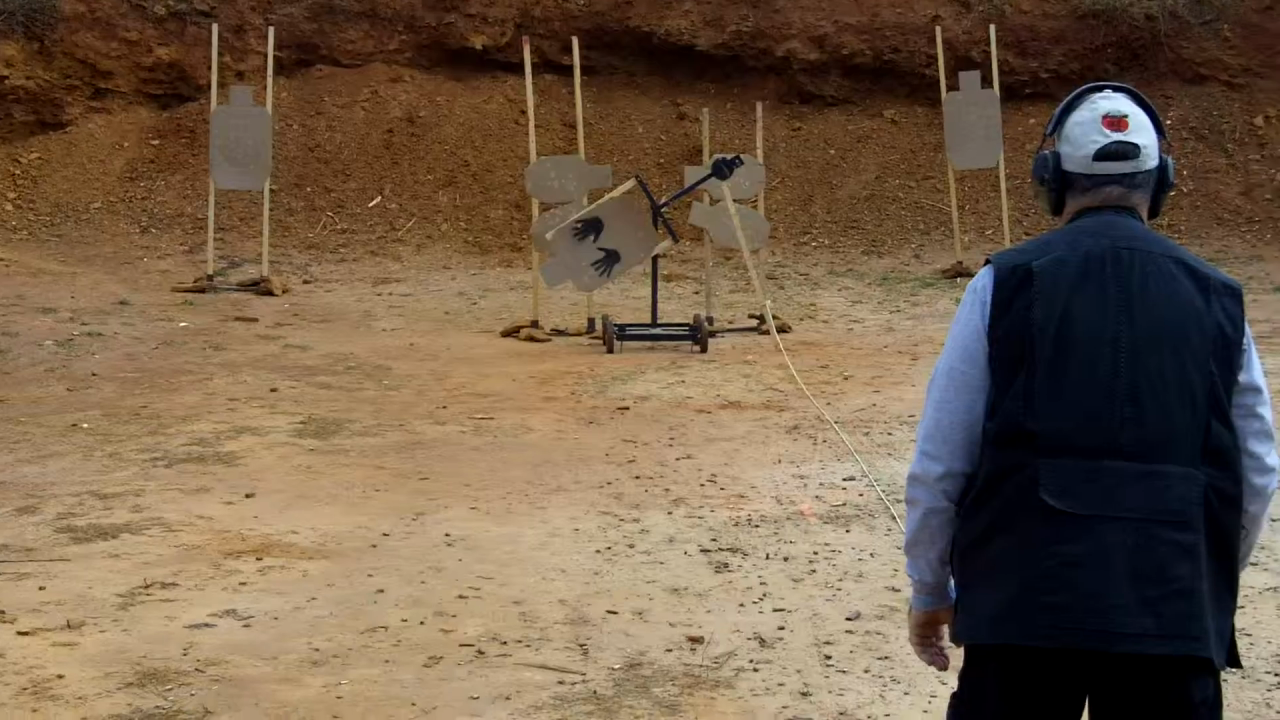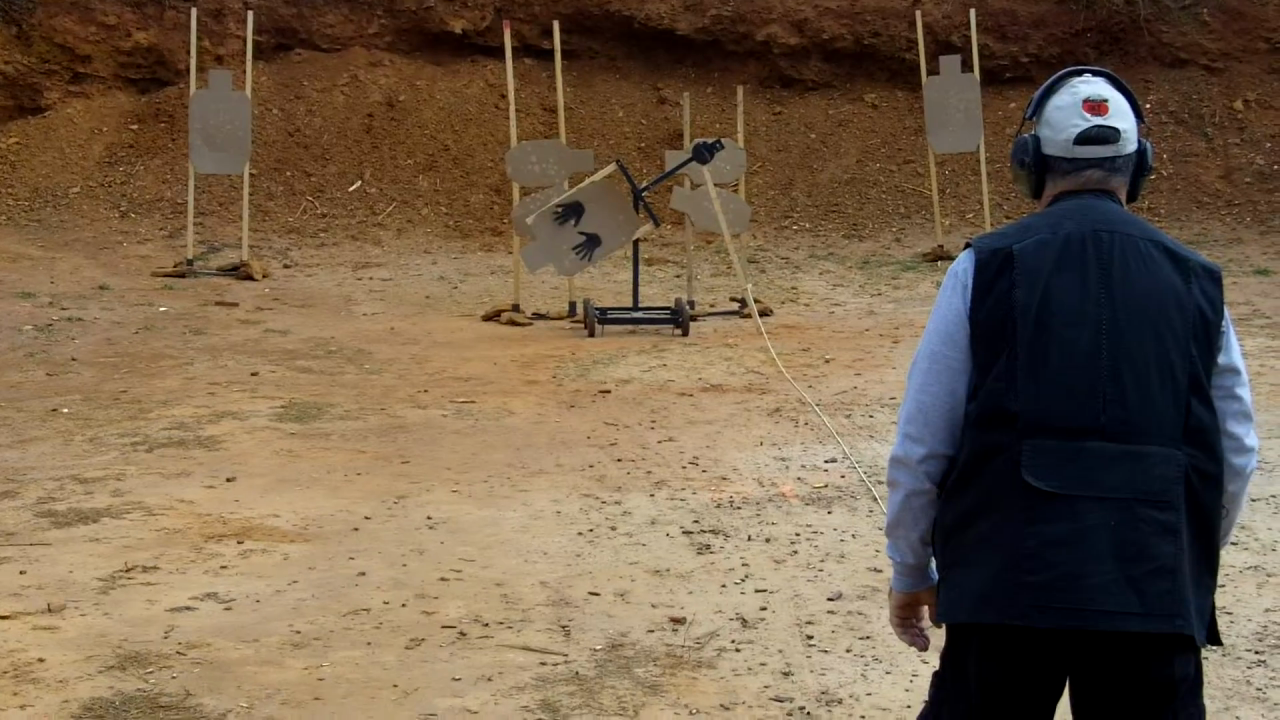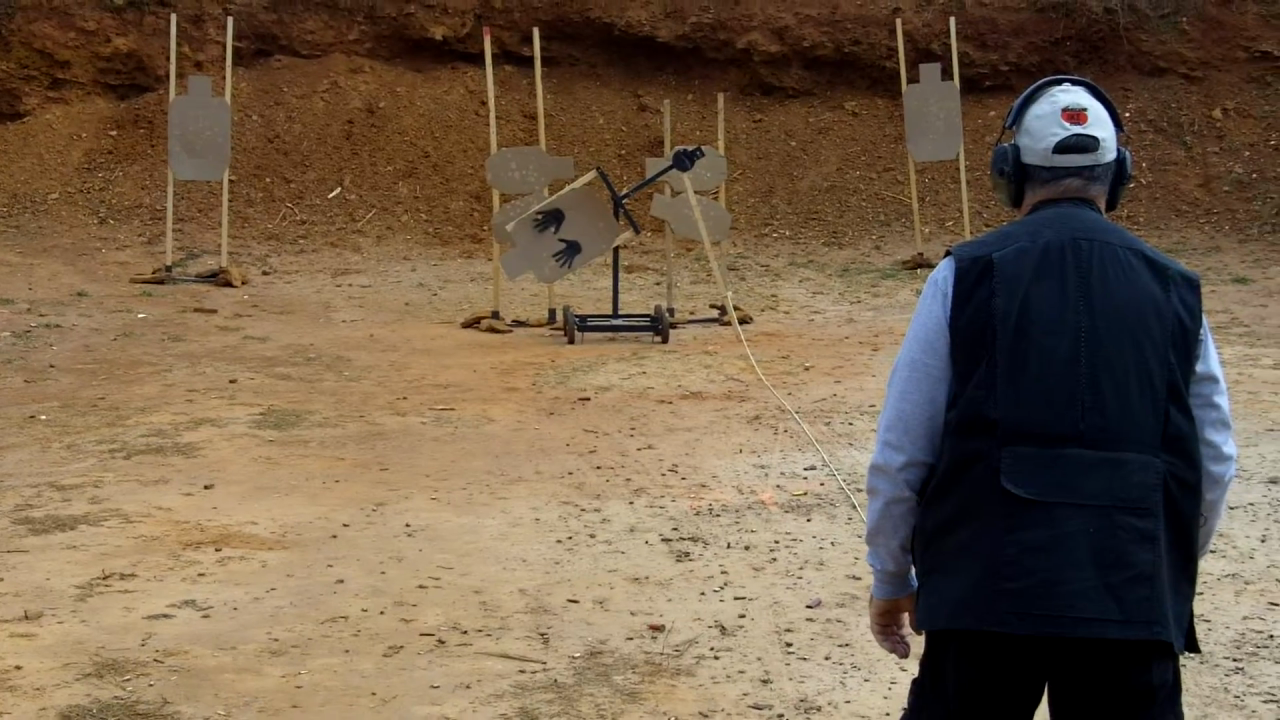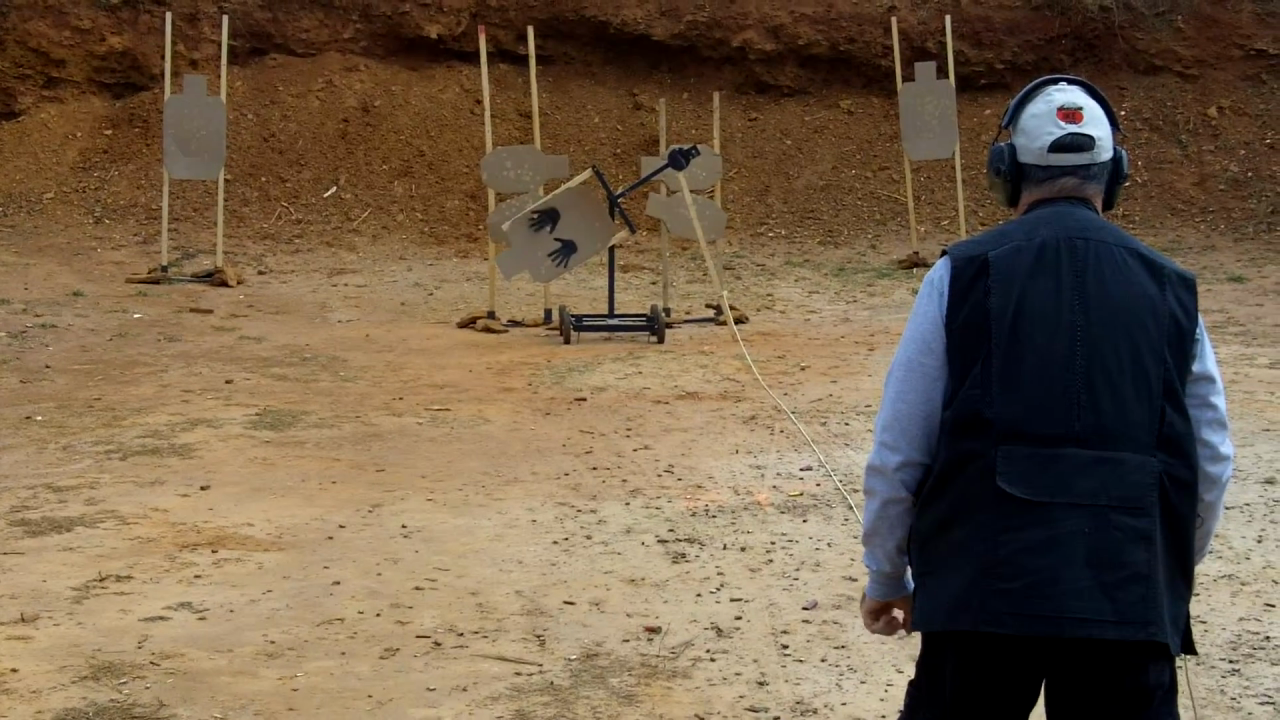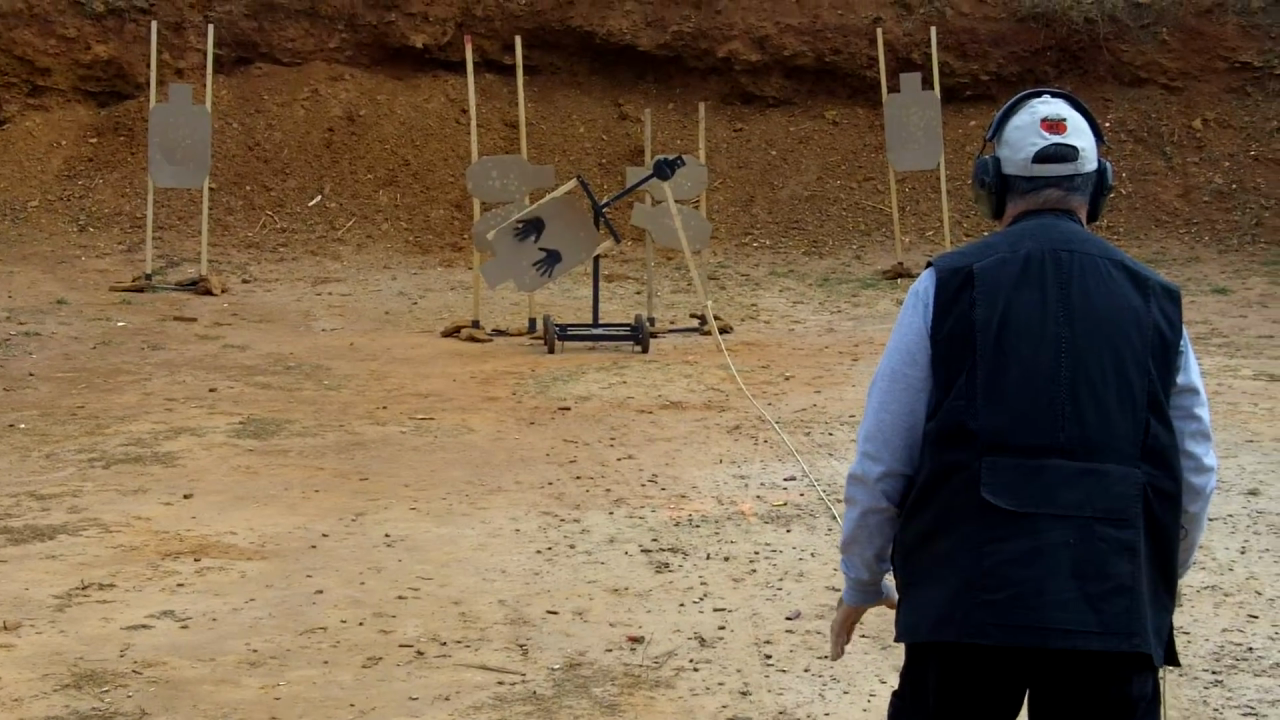
dt=0.3s
person 1, frame 1
left shoulder: (1007, 284)
right shoulder: (1218, 300)
left elbow: (940, 463)
left wrist: (930, 589)
right wrist: (1211, 584)
left hip: (1024, 603)
right hip: (1175, 611)
person 1, frame 2
left shoulder: (987, 266)
right shoulder: (1196, 281)
left elbow: (921, 444)
right elbow: (1236, 453)
left wrist: (911, 569)
right wrist: (1190, 565)
left hip: (1006, 582)
right hip: (1154, 588)
person 1, frame 3
left shoulder: (968, 275)
right shoulder: (1174, 290)
left elbow: (902, 452)
right elbow: (1213, 462)
left wrist: (891, 577)
right wrist: (1171, 571)
left hip: (985, 589)
right hip: (1133, 596)
person 1, frame 4
left shoulder: (963, 274)
right shoulder: (1171, 289)
left elbow: (897, 451)
right elbow: (1211, 463)
left wrist: (886, 575)
right wrist: (1170, 574)
left hip: (981, 589)
right hip: (1130, 596)
person 1, frame 5
left shoulder: (948, 286)
right shoulder: (1156, 301)
left elbow: (881, 462)
right elbow: (1194, 474)
left wrist: (862, 580)
right wrist: (1157, 583)
left hip: (966, 599)
right hip: (1112, 607)
